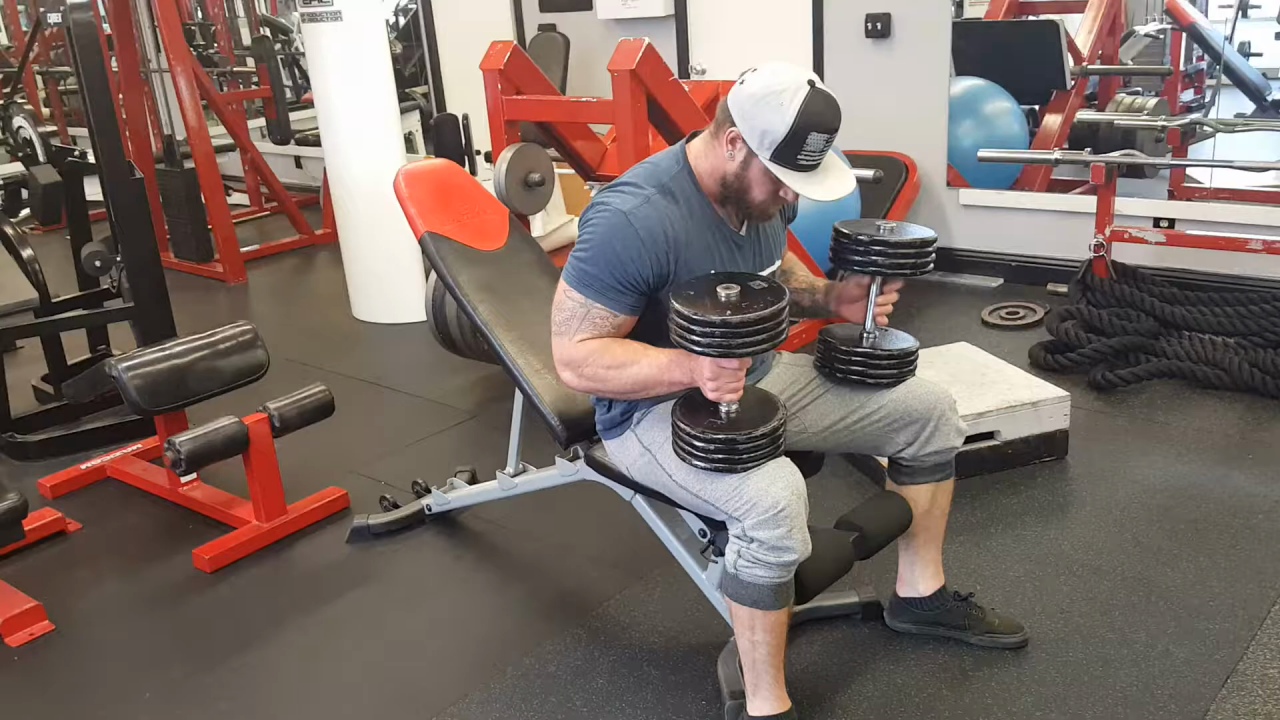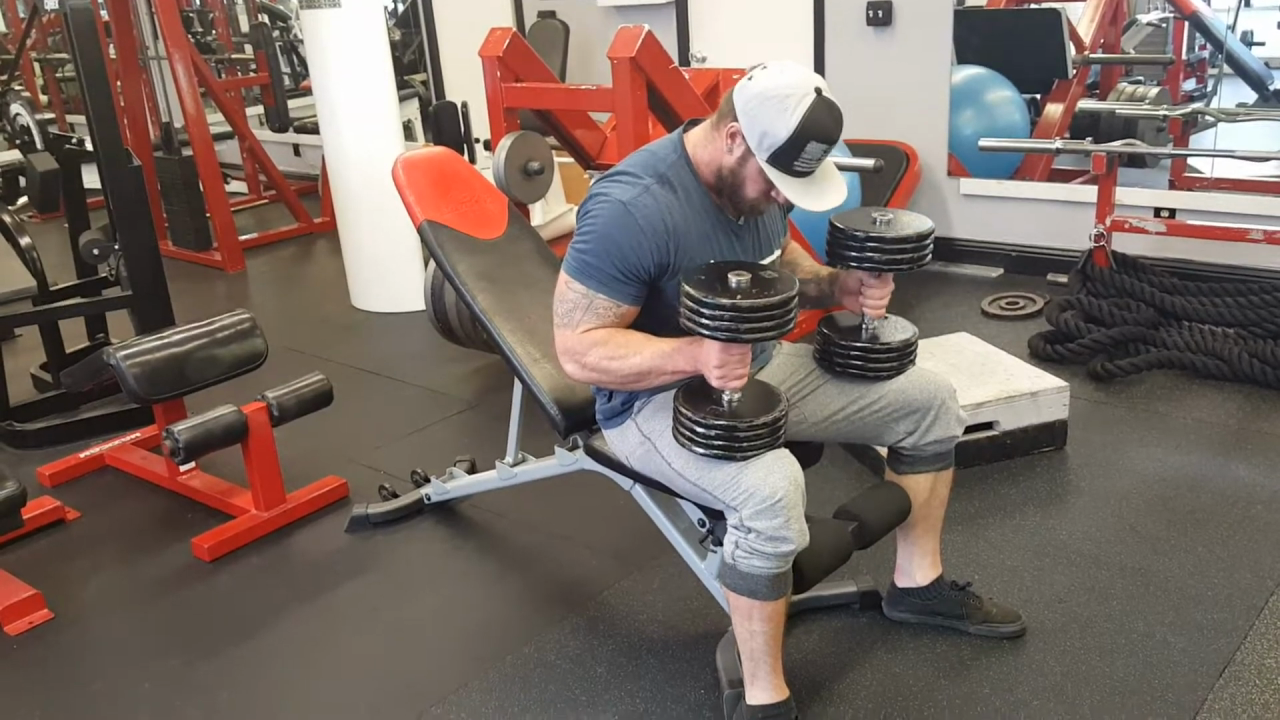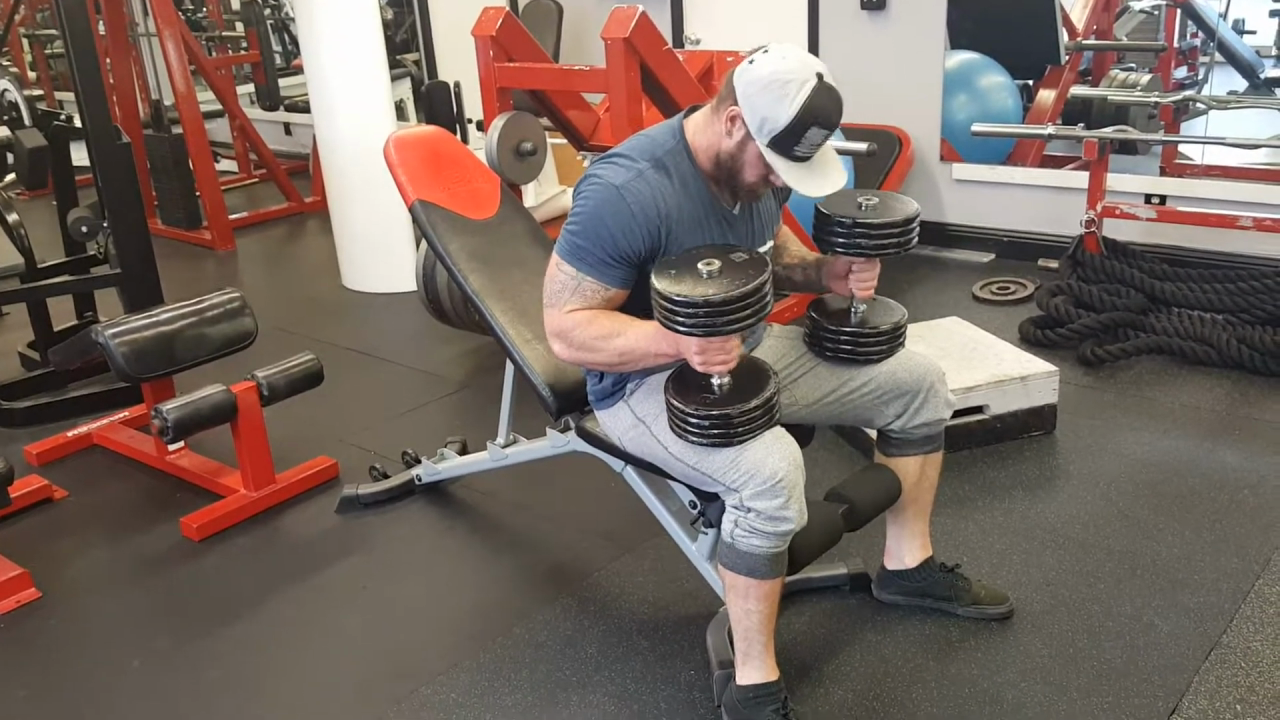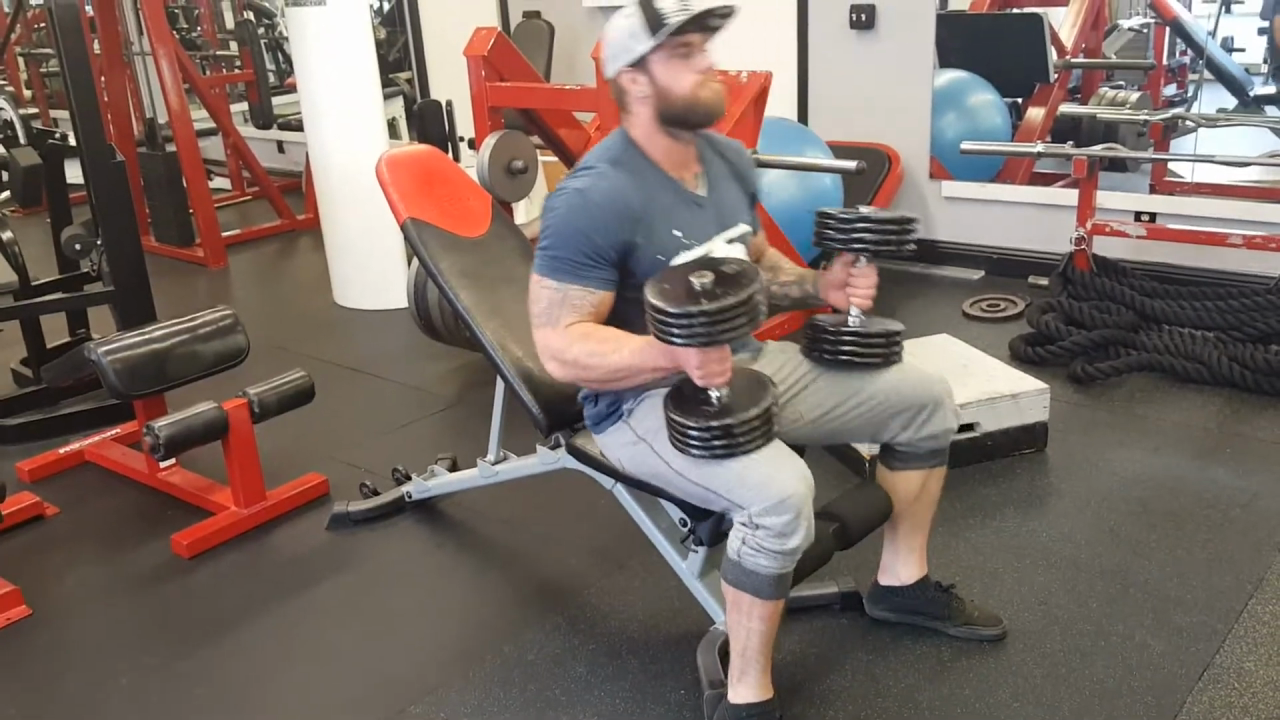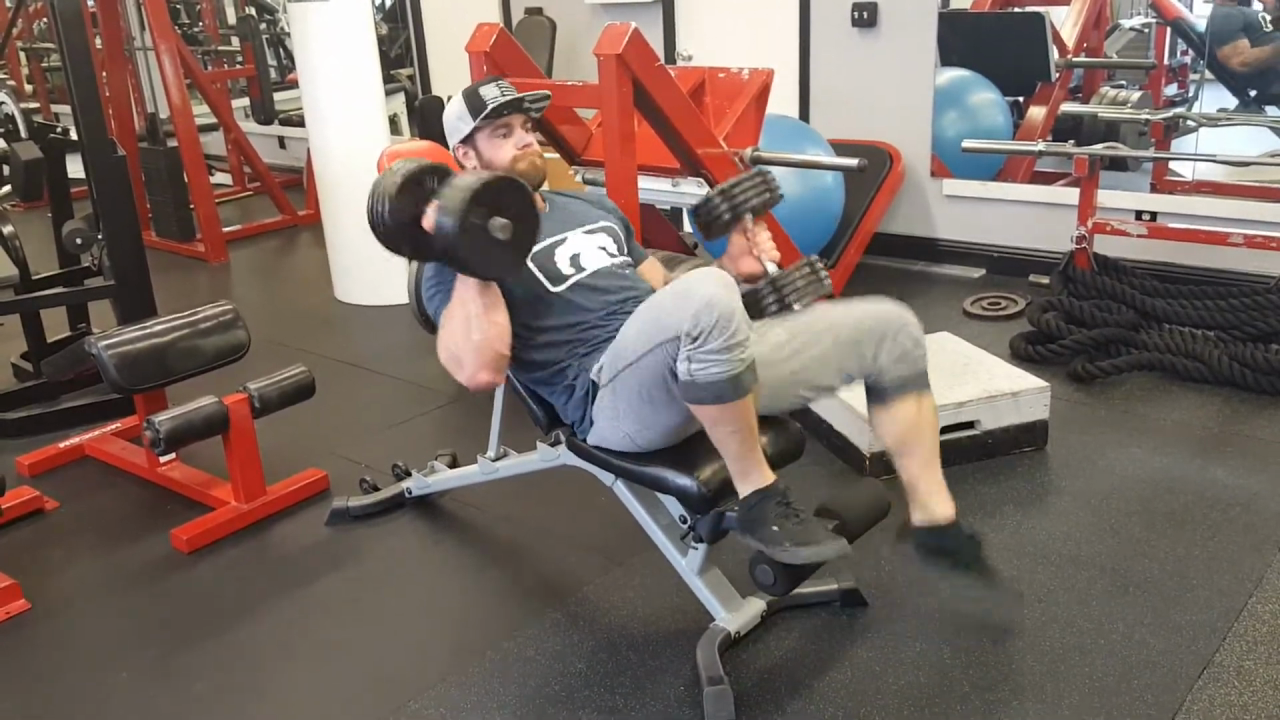
dt=1s
person 1, frame 1
left shoulder: (761, 187)
right shoulder: (633, 220)
right elbow: (574, 356)
left wrist: (832, 298)
right wrist: (689, 367)
left hip: (758, 376)
right hip: (659, 408)
left knee: (930, 411)
right knee: (773, 502)
left ankle: (920, 594)
person 1, frame 2
left shoulder: (762, 174)
right shoulder: (631, 207)
right elbow: (578, 349)
left wrist: (836, 286)
right wrist: (694, 354)
left hip: (758, 365)
right hip: (658, 397)
left knee: (930, 401)
right knee: (771, 490)
left ankle: (917, 583)
person 1, frame 3
left shoulder: (758, 166)
right shoulder: (628, 192)
right elbow: (567, 329)
left wrist: (822, 273)
right wrist: (681, 340)
left hip: (748, 349)
right hip: (649, 379)
left knee: (920, 383)
right knee: (771, 471)
left ankle: (908, 565)
person 1, frame 4
left shoulder: (724, 158)
right shoulder: (591, 200)
right elbow: (561, 349)
left wrist: (818, 287)
right wrist: (673, 357)
left hip: (744, 364)
right hip: (644, 400)
left knee: (927, 402)
right knee: (780, 492)
left ankle: (901, 583)
person 1, frame 5
left shoulder: (592, 207)
right shoulder: (459, 266)
right elbow: (479, 371)
left wrist: (730, 270)
left hip: (703, 362)
right hip: (615, 401)
left knee: (888, 326)
right knee: (704, 301)
left ankle: (934, 522)
right ankle: (759, 500)
